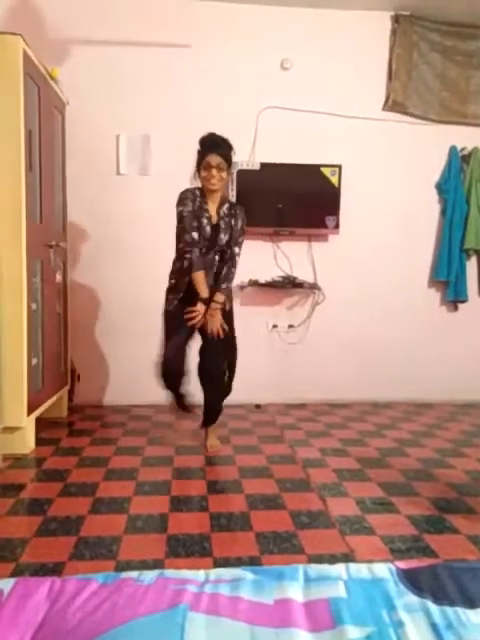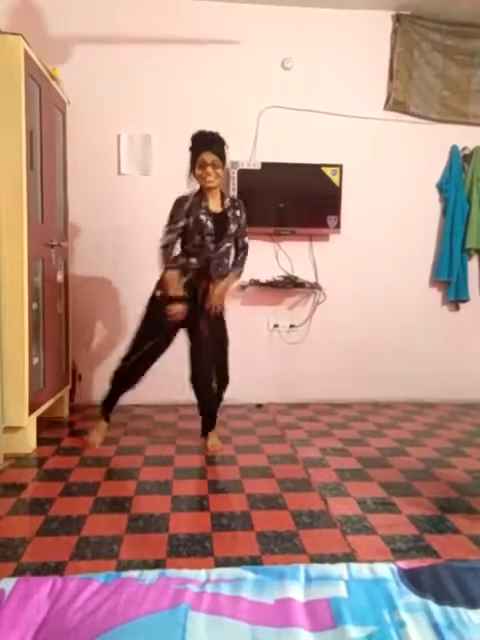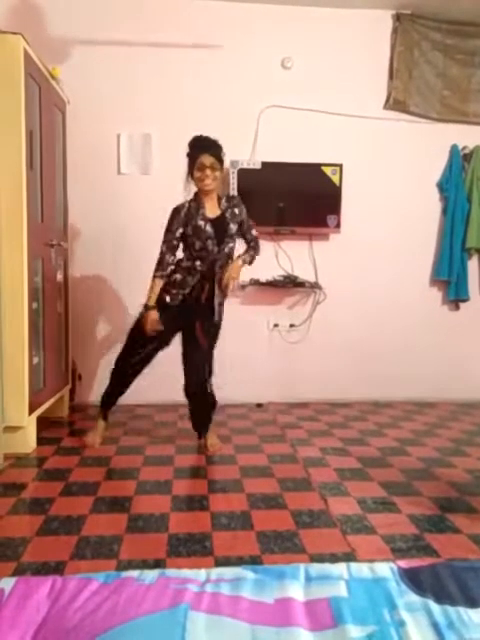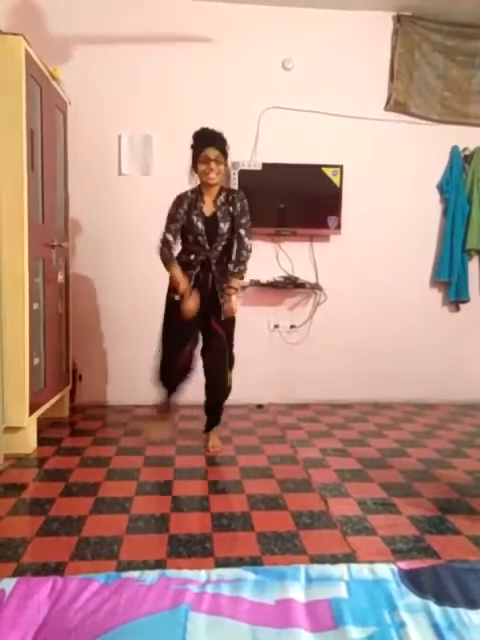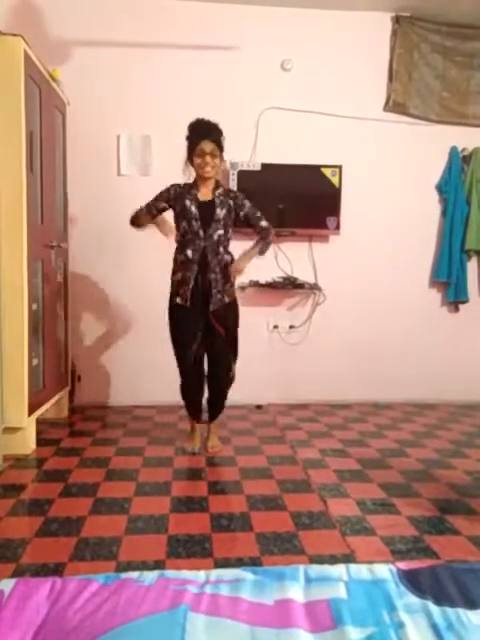
dt=0.2s
person 1, frame 1
left shoulder: (236, 212)
right shoulder: (188, 199)
left elbow: (231, 262)
right elbow: (192, 249)
left wrist: (217, 306)
right wrist: (204, 300)
left hip: (218, 294)
right hip: (184, 291)
left knee: (218, 366)
right knee: (172, 360)
left ankle: (210, 427)
right ankle: (182, 406)
person 1, frame 2
left shoulder: (236, 207)
right shoulder: (186, 204)
left elbow: (241, 253)
right elbow: (168, 250)
left wrist: (226, 284)
right wrist: (175, 297)
left hip: (209, 296)
right hip: (177, 290)
left knee: (211, 368)
right knee: (140, 355)
left ankle: (209, 429)
right ankle: (104, 419)
person 1, frame 3
left shoulder: (235, 206)
right shoulder: (182, 212)
left elbow: (254, 243)
right elbow: (164, 260)
left wrist: (237, 262)
right wrist: (150, 306)
left hip: (210, 299)
right hip: (177, 294)
left knee: (199, 370)
right knee: (133, 356)
left ankle: (205, 430)
right ankle: (102, 420)
person 1, frame 4
left shoulder: (236, 200)
right shoulder: (183, 202)
left elbow: (244, 248)
right elbow: (166, 249)
left wrist: (233, 290)
right wrist: (185, 289)
left hip: (219, 291)
right hip: (185, 289)
left knee: (219, 365)
right knee: (176, 361)
left ankle: (212, 429)
right ankle: (166, 407)
person 1, frame 5
left shoulder: (233, 199)
right shoulder: (177, 194)
left elbow: (266, 231)
right elbow: (136, 218)
left wrist: (248, 255)
right wrist: (155, 219)
left hip: (221, 291)
right hip: (185, 290)
left knee: (222, 361)
right knee: (189, 361)
left ankle: (213, 426)
right ankle: (195, 424)
